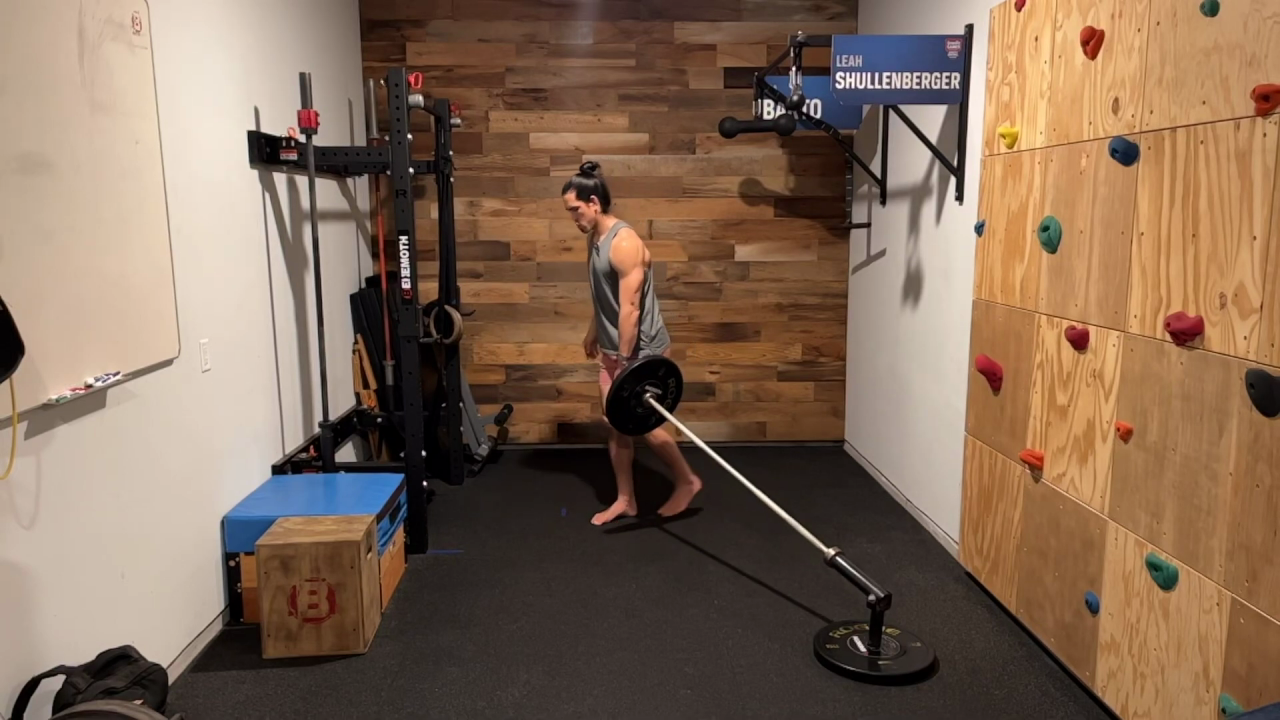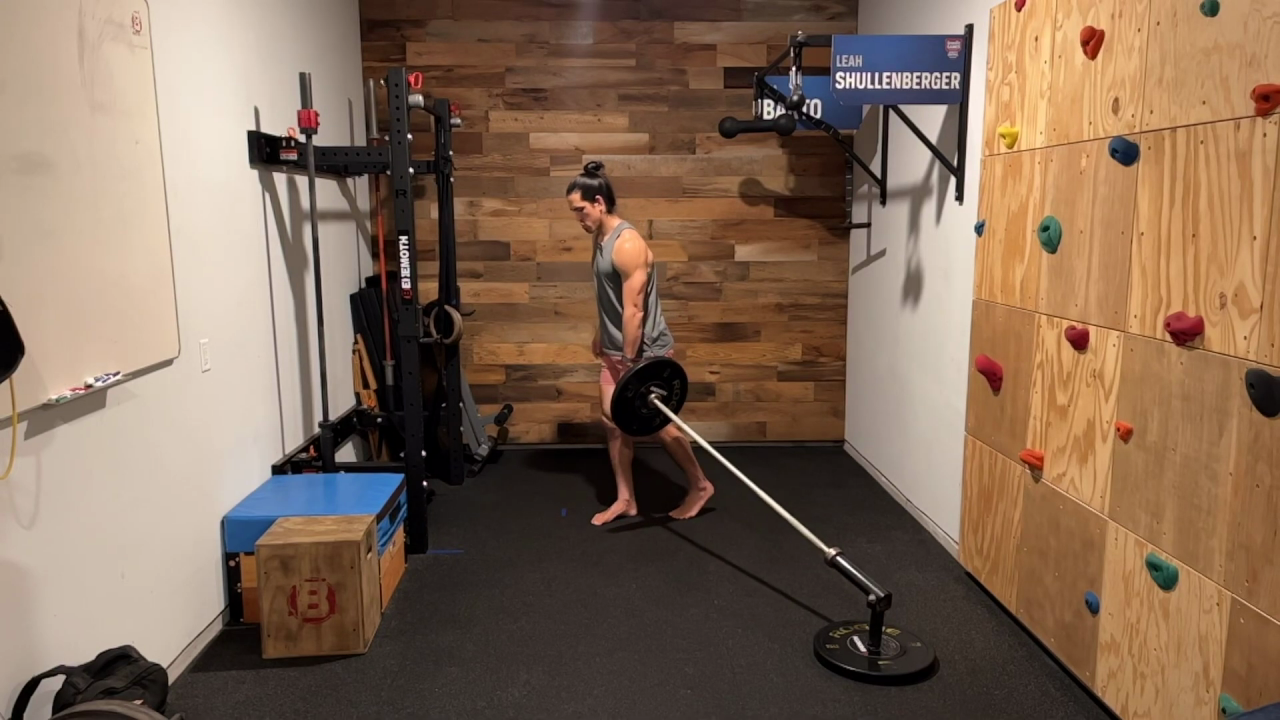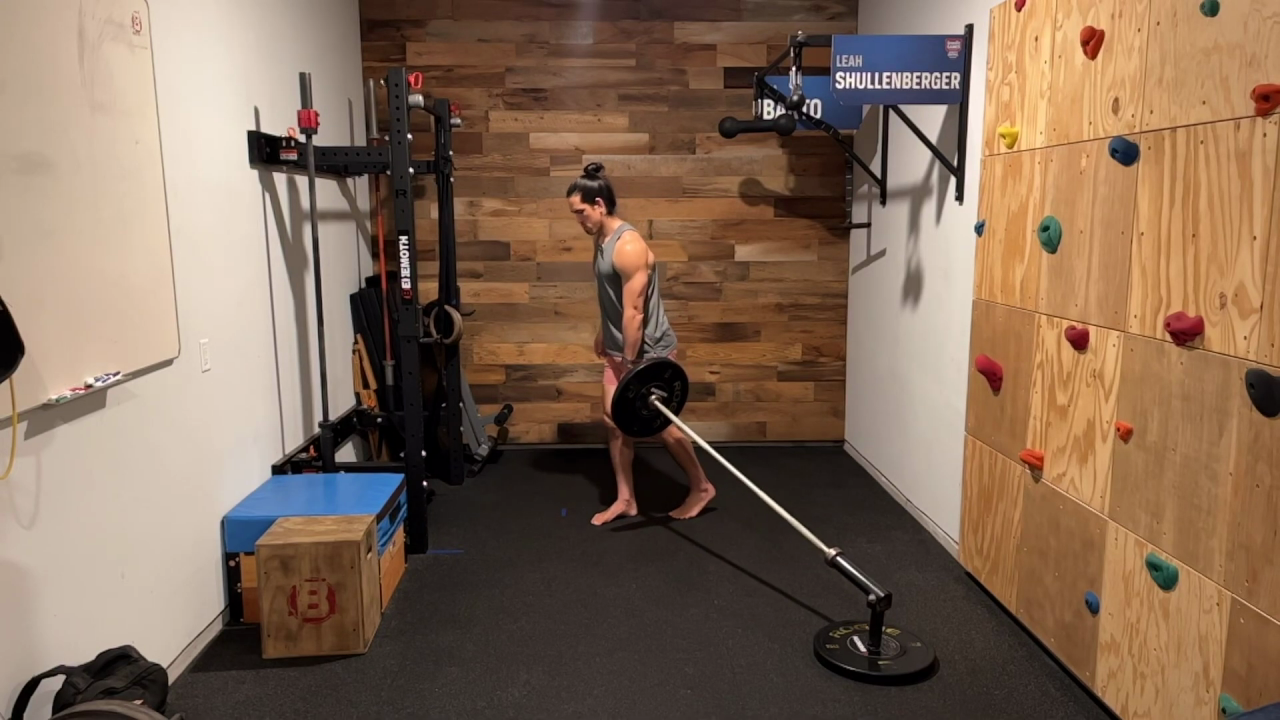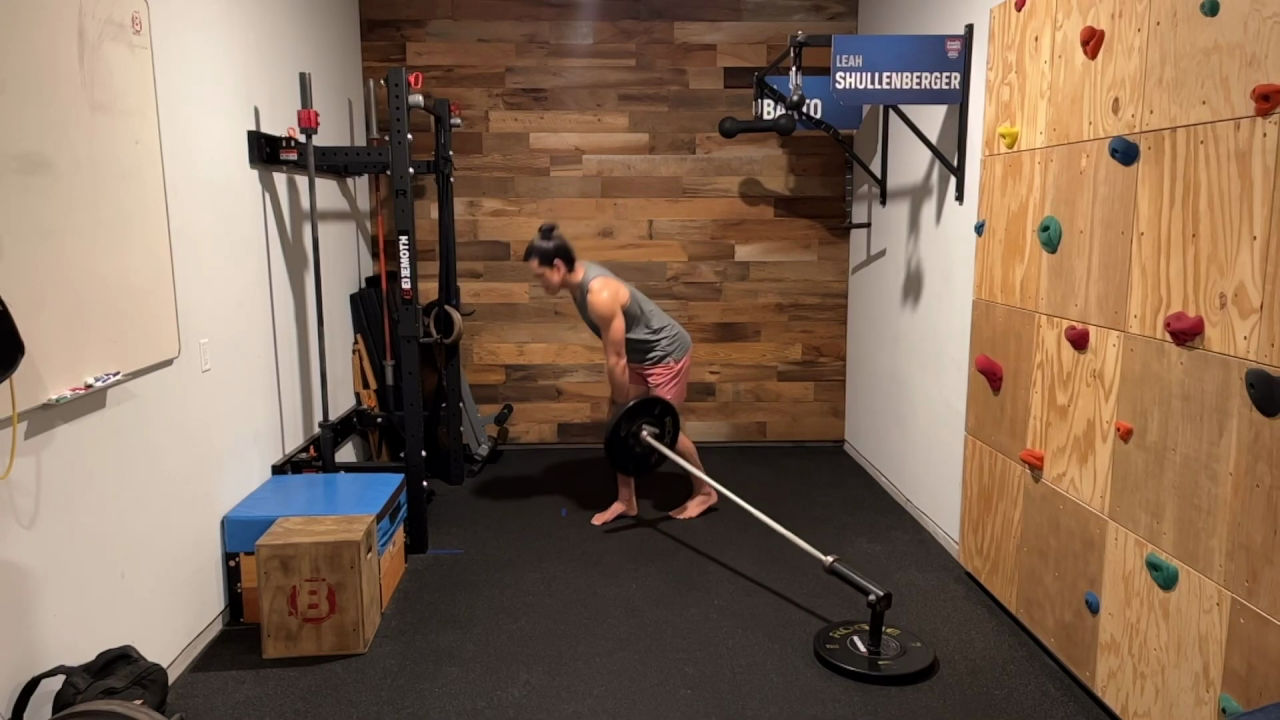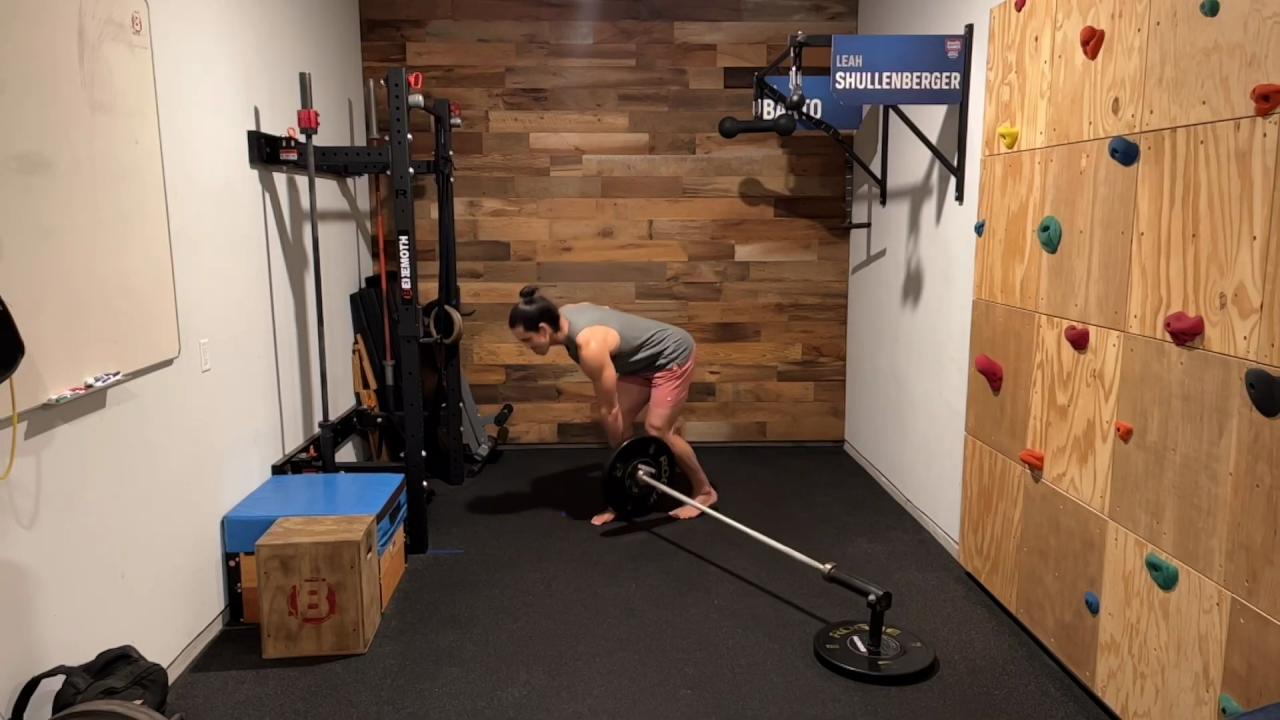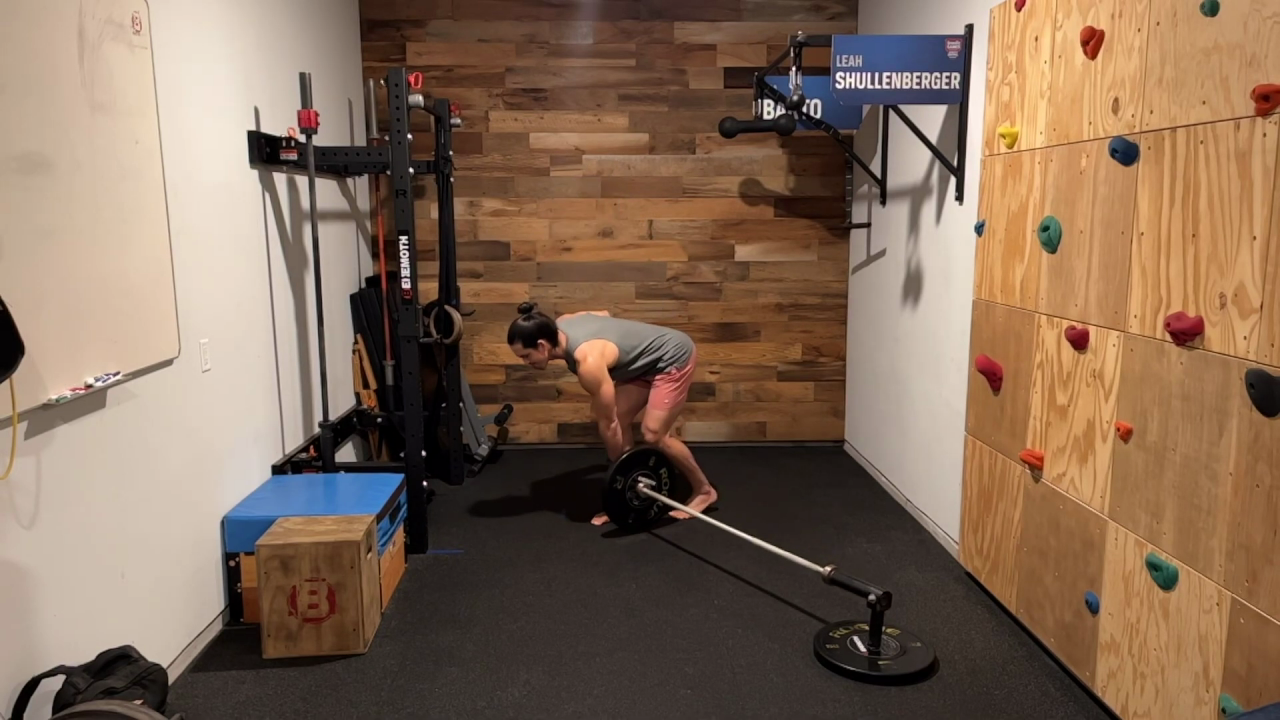
dt=0.5s
person 1, frame 1
left shoulder: (625, 243)
right shoulder: (595, 238)
left elbow: (631, 309)
left wrist: (628, 362)
right wrist: (592, 333)
left hip: (642, 350)
right hip: (613, 349)
right knee: (616, 424)
left ankle: (687, 481)
right ankle: (626, 499)
person 1, frame 2
left shoulder: (628, 244)
right shoulder: (600, 238)
left elbow: (634, 310)
left wrist: (632, 364)
right wrist: (600, 335)
left hip: (645, 352)
right hip: (615, 350)
left knee: (658, 425)
right knee: (614, 423)
left ankle: (700, 486)
right ankle: (625, 499)
person 1, frame 3
left shoulder: (628, 246)
right shoulder: (601, 239)
left elbow: (634, 312)
left wrist: (632, 366)
right wrist: (603, 334)
left hip: (649, 352)
right hip: (620, 349)
right knee: (615, 422)
left ankle: (702, 487)
right ankle: (626, 499)
person 1, frame 4
left shoulder: (600, 295)
right shoulder: (579, 279)
left elbow: (617, 359)
left wrist: (620, 405)
left hip: (666, 352)
right hip: (639, 354)
left ankle: (704, 492)
right ankle: (626, 500)
person 1, frame 5
left shoulder: (590, 346)
right shoulder: (564, 314)
left elbow: (608, 408)
left hip: (672, 356)
right hip: (645, 357)
left knee: (657, 430)
right knee: (621, 421)
left ankle: (704, 491)
person 1, frame 6
left shoulder: (588, 362)
right shoulder: (561, 325)
left elbow: (607, 424)
right elbow: (603, 313)
left hip: (673, 358)
right hip: (647, 358)
left knee: (653, 434)
right knee: (620, 420)
left ankle: (704, 491)
